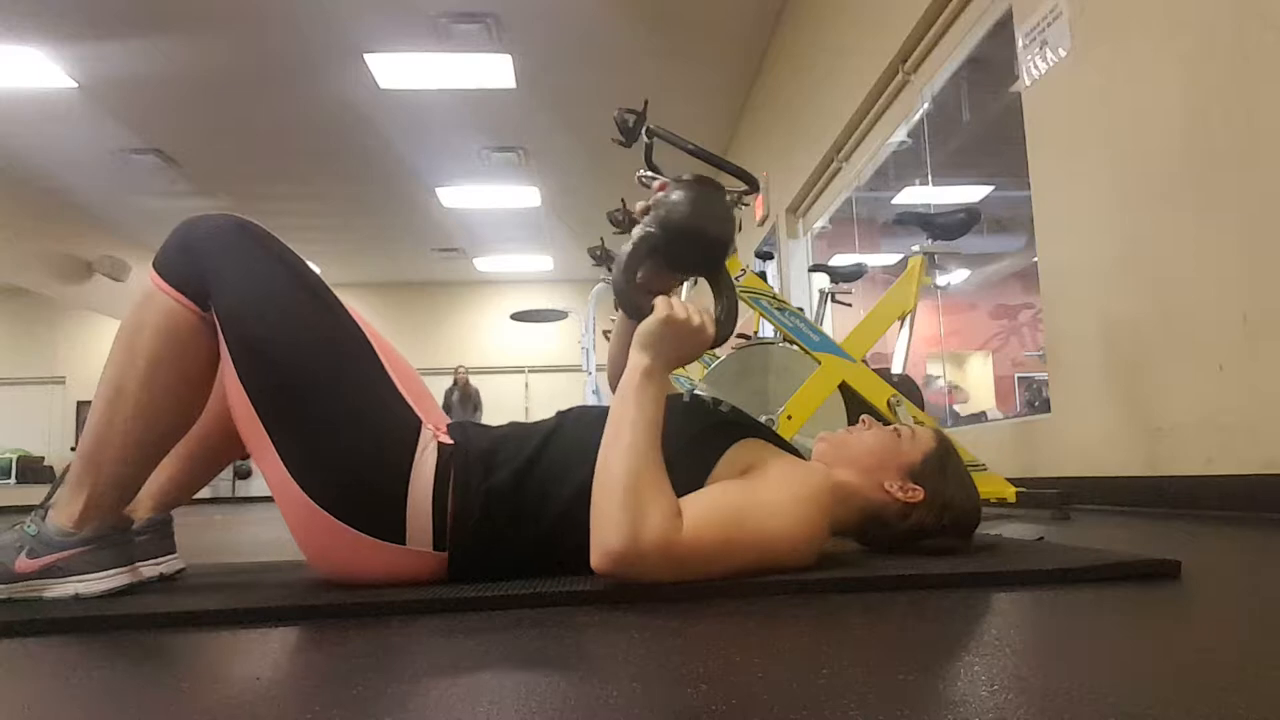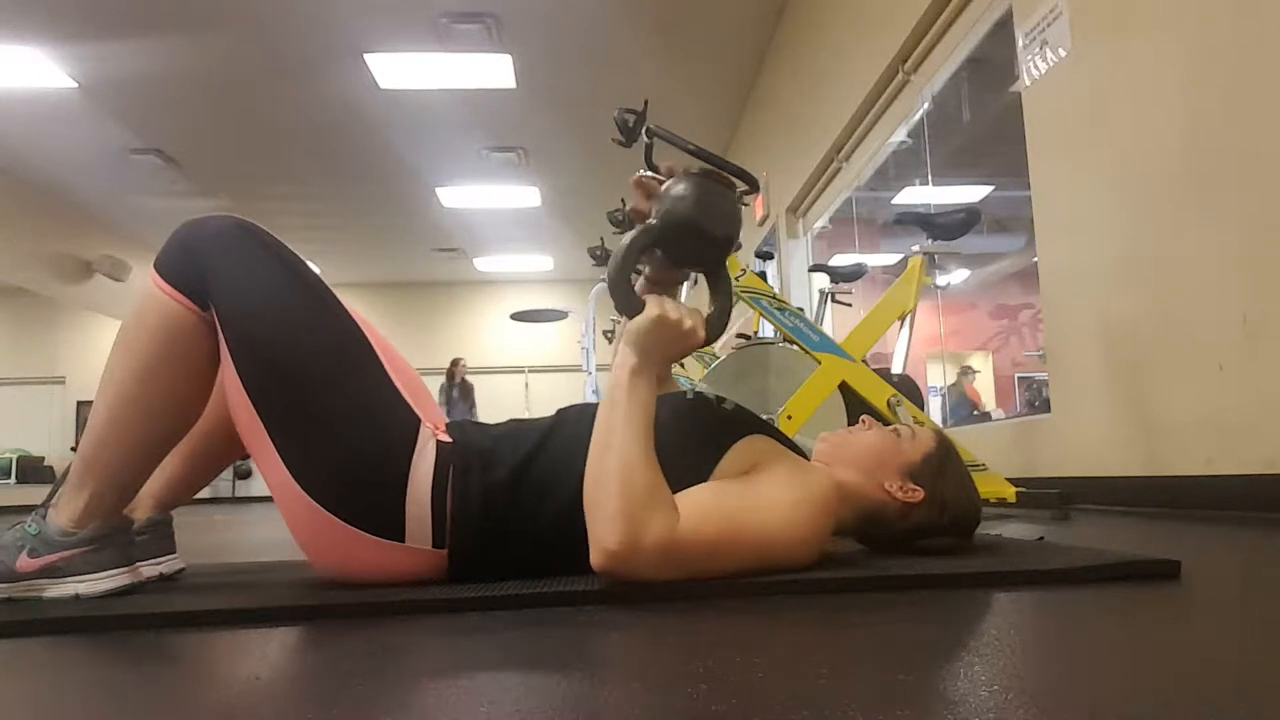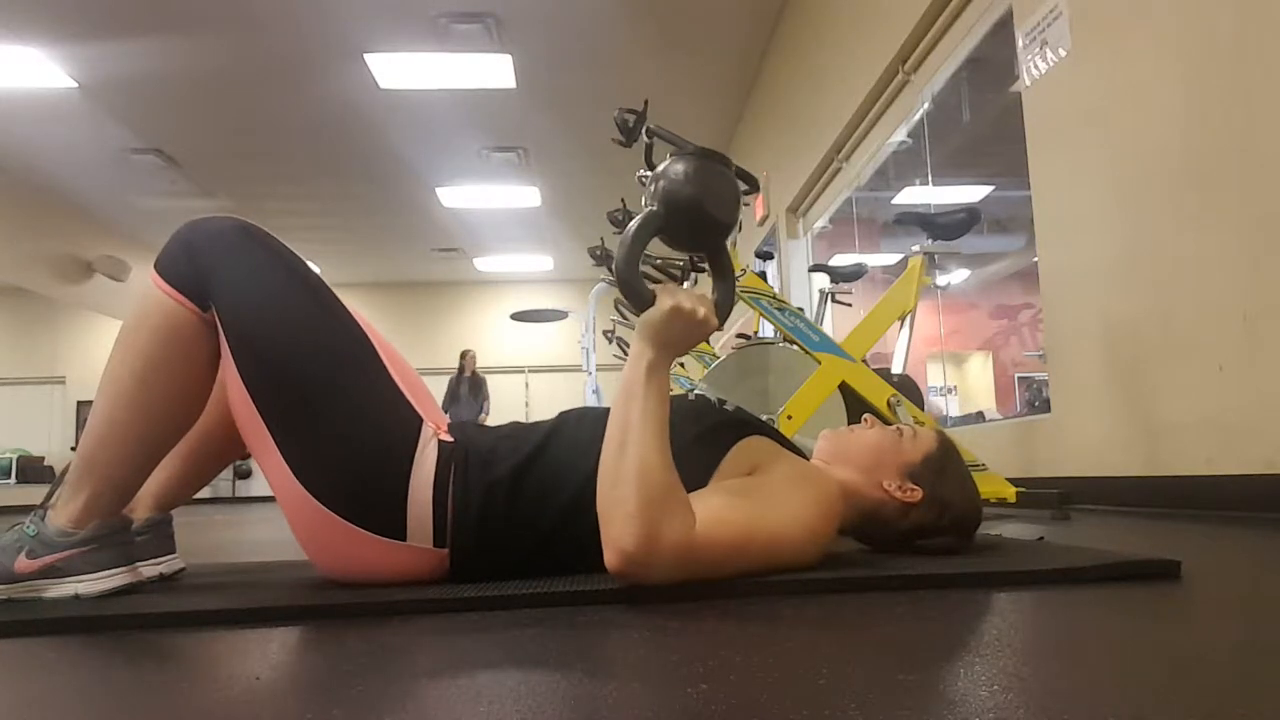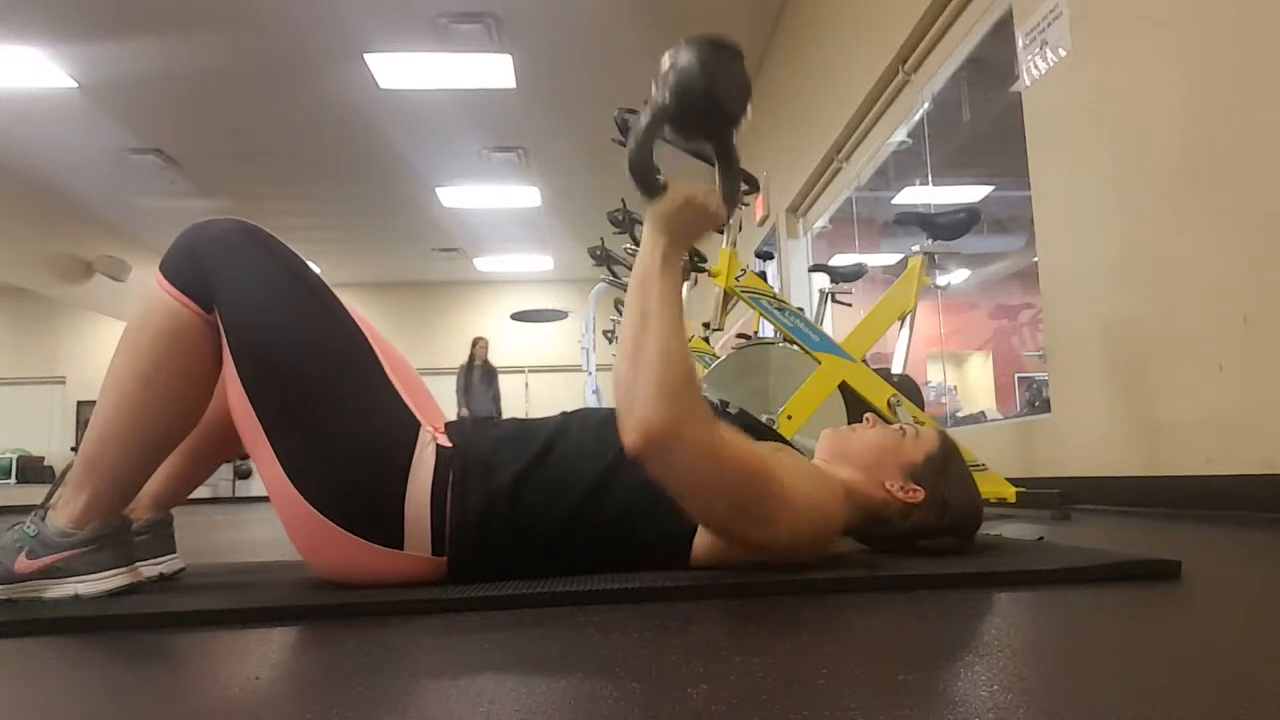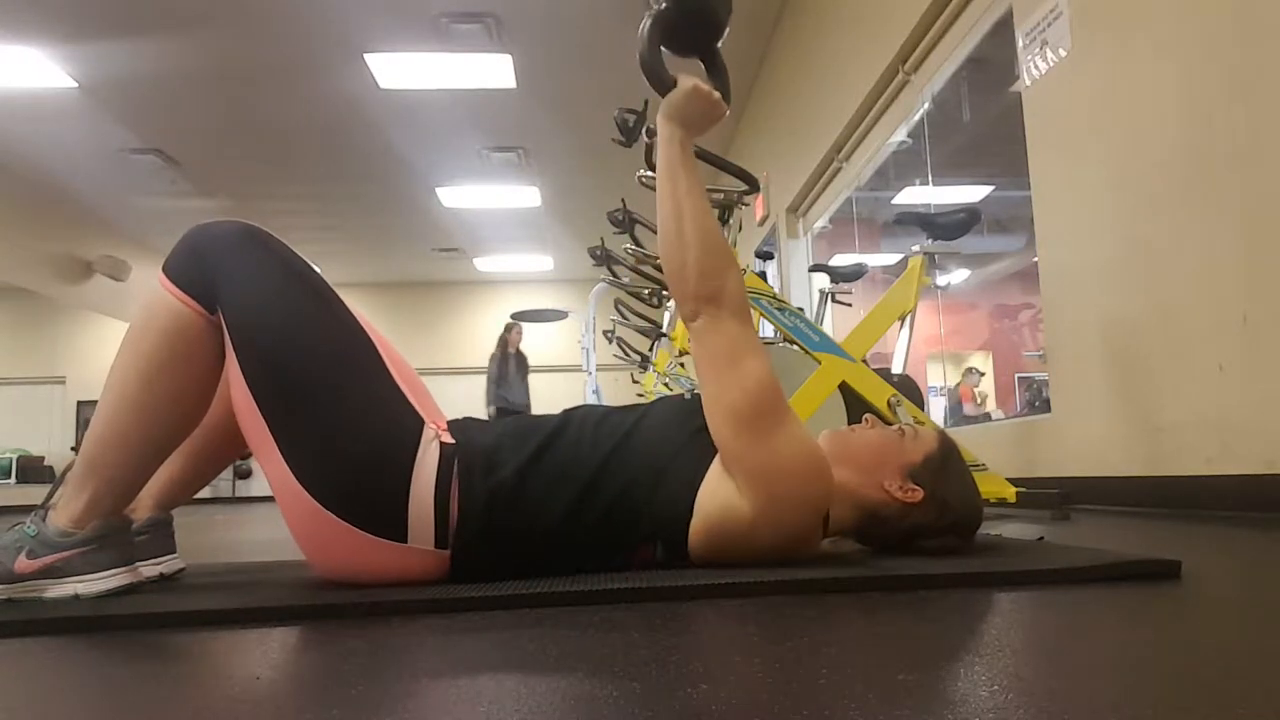
dt=0.7s
person 1, frame 1
left shoulder: (795, 507)
right shoulder: (779, 475)
left elbow: (619, 546)
right elbow: (630, 405)
left wrist: (653, 362)
right wrist: (650, 286)
left hip: (405, 509)
right hip: (439, 476)
left knee: (211, 249)
right knee: (251, 337)
right ankle: (123, 527)
person 1, frame 2
left shoulder: (798, 507)
right shoulder: (779, 472)
left elbow: (621, 543)
right elbow: (634, 411)
left wrist: (637, 361)
right wrist: (651, 287)
left hip: (408, 504)
right hip: (438, 477)
left knee: (214, 251)
right knee: (252, 331)
right ankle: (126, 523)
person 1, frame 3
left shoulder: (805, 504)
right shoulder: (791, 478)
left elbow: (635, 545)
left wrist: (647, 355)
left hip: (412, 505)
right hip: (443, 475)
left knee: (213, 252)
right knee: (255, 336)
right ankle: (128, 523)
person 1, frame 4
left shoulder: (799, 515)
right shoulder: (786, 491)
left elbow: (652, 426)
right elbow: (666, 422)
left wrist: (664, 244)
right wrist: (670, 253)
left hip: (410, 507)
right hip: (442, 477)
left knee: (219, 251)
right knee: (248, 342)
right ankle: (122, 525)
person 1, frame 5
left shoulder: (789, 489)
right shoulder: (780, 492)
left elbow: (711, 306)
right elbow: (714, 313)
left wrist: (676, 139)
left hip: (409, 507)
right hip: (440, 480)
left knee: (222, 256)
right knee: (251, 335)
right ankle: (127, 523)
